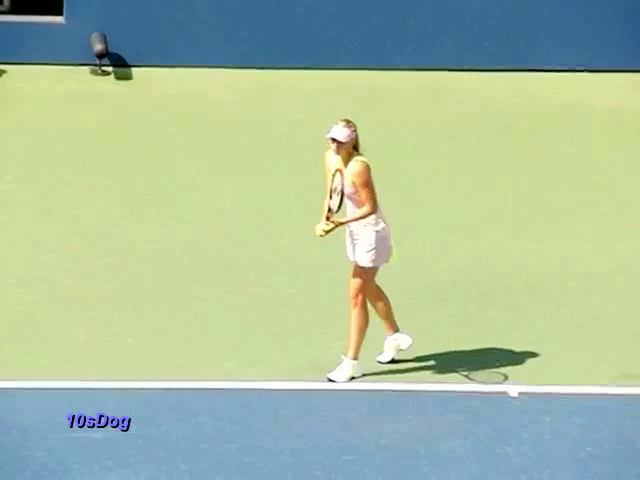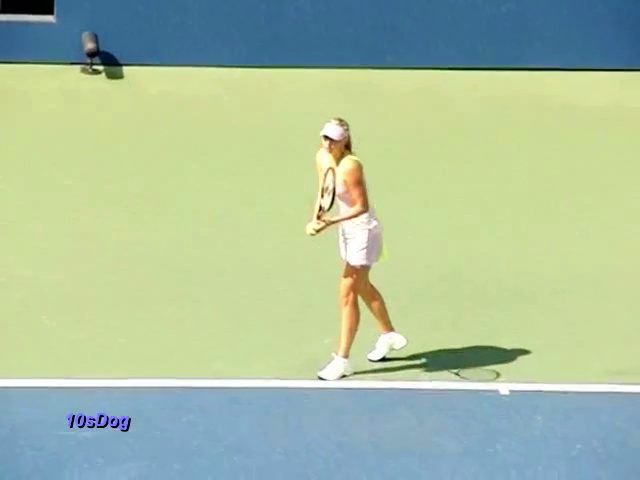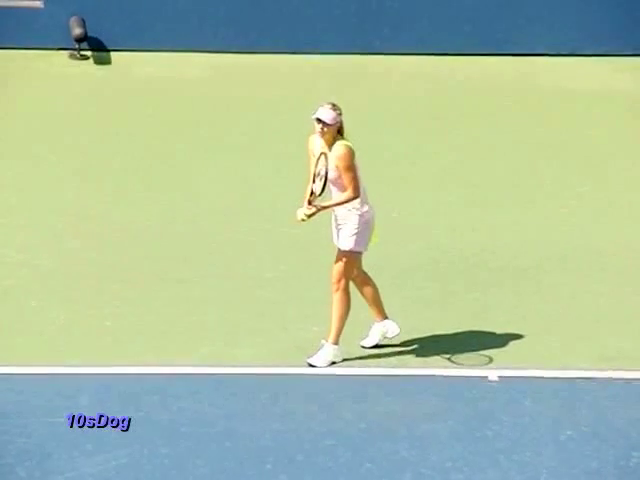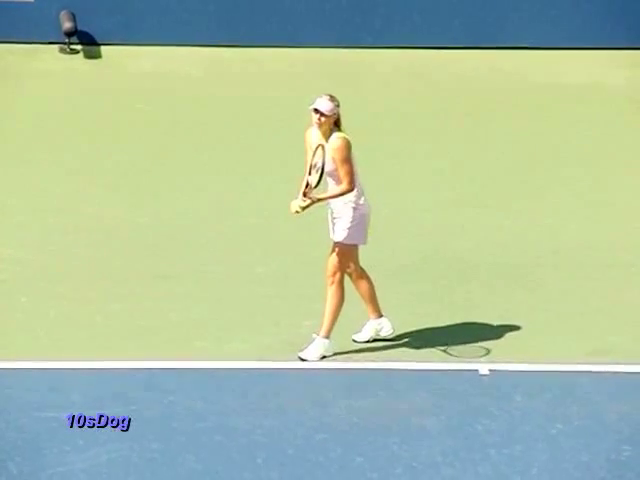
dt=1s
person 1, frame 1
left shoulder: (358, 167)
right shoulder: (330, 157)
left elbow: (371, 207)
left wrist: (338, 223)
right wrist: (324, 219)
left hip: (371, 233)
right hip: (354, 231)
left knee: (356, 297)
right knee: (369, 288)
left ankle: (351, 362)
right ankle: (395, 336)
person 1, frame 2
left shoulder: (350, 166)
right shoulder: (321, 157)
left elbow: (362, 206)
left wrist: (329, 222)
right wrist: (314, 219)
left hip: (363, 231)
right hip: (347, 230)
left knee: (347, 295)
right knee: (363, 286)
left ankle: (342, 360)
right ankle: (389, 335)
person 1, frame 3
left shoulder: (342, 151)
right shoulder: (313, 142)
left elbow: (353, 192)
right elbow: (314, 179)
left wrist: (321, 208)
right wrist: (306, 204)
left hip: (355, 216)
right hip: (339, 215)
left knee: (338, 280)
right knee: (355, 273)
left ankle: (332, 347)
right ankle: (383, 323)
person 1, frame 4
left shoulder: (339, 142)
right shoulder: (311, 134)
left elbow: (348, 185)
left wrist: (316, 200)
right wrist: (301, 195)
left hip: (352, 209)
right hip: (336, 209)
left knee: (333, 273)
right knee: (352, 268)
left ankle: (323, 341)
right ankle: (378, 321)
